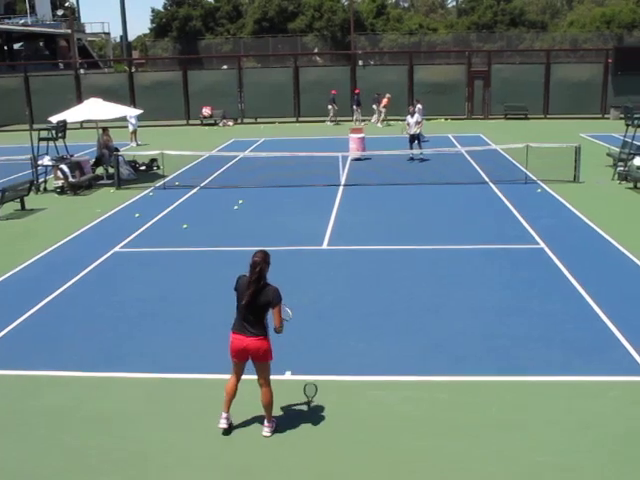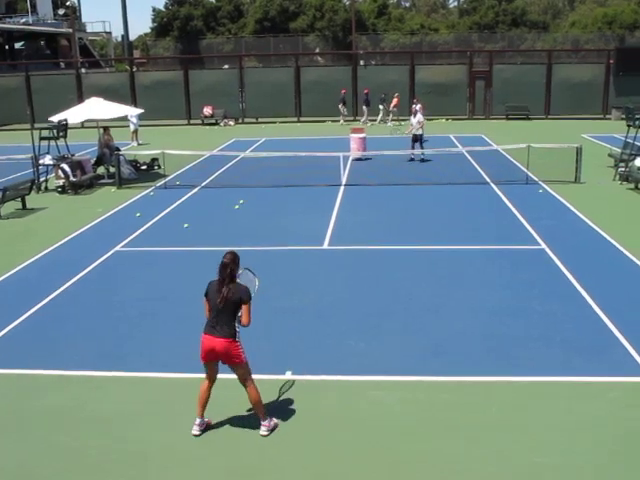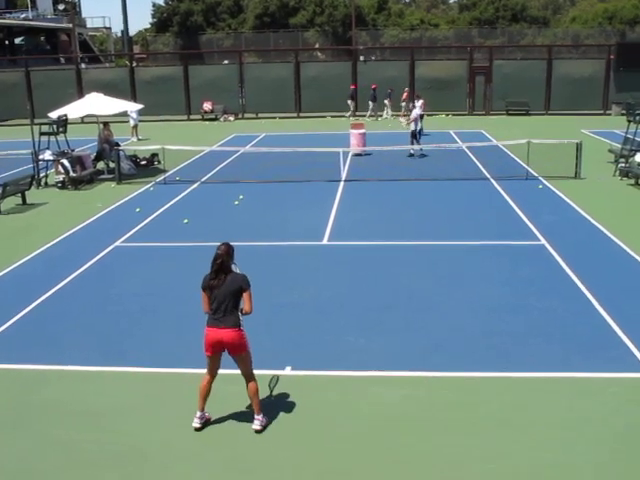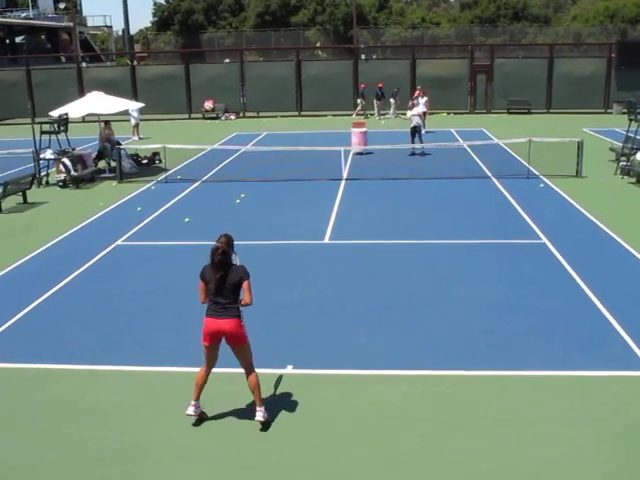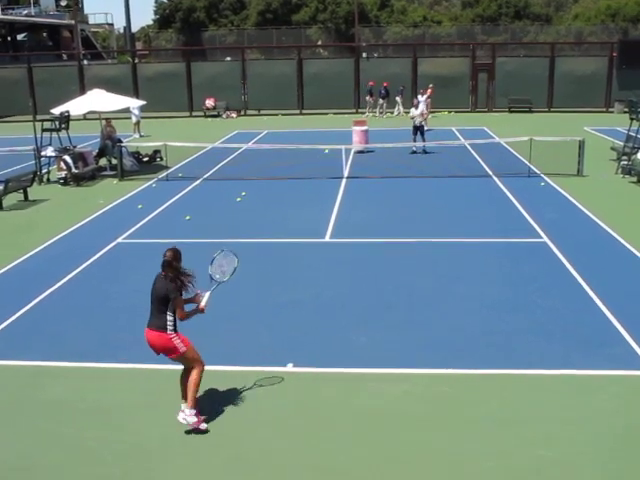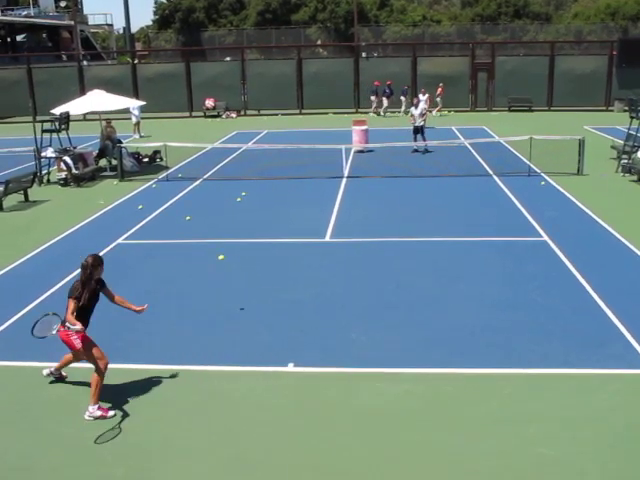
dt=0.5s
person 1, frame 1
left shoulder: (240, 282)
right shoulder: (272, 292)
right elbow: (278, 325)
right wrist: (279, 328)
left hip: (237, 338)
right hip: (259, 342)
left knee: (235, 377)
right knee: (264, 383)
left ankle: (225, 417)
right ankle: (268, 424)
person 1, frame 2
left shoulder: (211, 286)
right shoulder: (242, 290)
left elbow: (207, 314)
right elbow: (246, 322)
left hip: (207, 340)
right hip: (228, 343)
left knee: (208, 380)
right knee: (247, 382)
left ankle: (199, 422)
right ankle: (264, 423)
person 1, frame 3
left shoulder: (207, 279)
right shoulder: (240, 279)
left elbow: (207, 309)
right elbow: (248, 309)
left hip: (212, 332)
right hip: (233, 333)
left knee: (210, 374)
right knee: (248, 375)
left ankle: (199, 416)
right ankle: (258, 418)
person 1, frame 4
left shoulder: (206, 270)
right shoulder: (241, 270)
left elbow: (203, 298)
right elbow: (248, 300)
left hip: (211, 322)
right hip: (233, 323)
left knee: (207, 365)
right knee: (249, 368)
left ankle: (194, 405)
right ankle: (260, 410)
person 1, frame 5
left shoulder: (161, 278)
right shoulder: (174, 285)
right elbow: (181, 316)
left wrist: (191, 299)
right wrist: (197, 310)
left hip: (152, 334)
right hip: (165, 336)
left knee: (189, 365)
right knee: (198, 366)
left ankle: (187, 409)
right ankle: (189, 412)
person 1, frame 6
left shoulder: (99, 282)
right shoulder: (78, 288)
left elbow: (114, 298)
right elbow: (69, 316)
left wrist: (134, 308)
right wrist: (76, 325)
left hip: (78, 329)
right hip: (69, 331)
left knee: (80, 354)
right knee: (102, 364)
left ankle: (53, 370)
right ankle: (93, 409)
